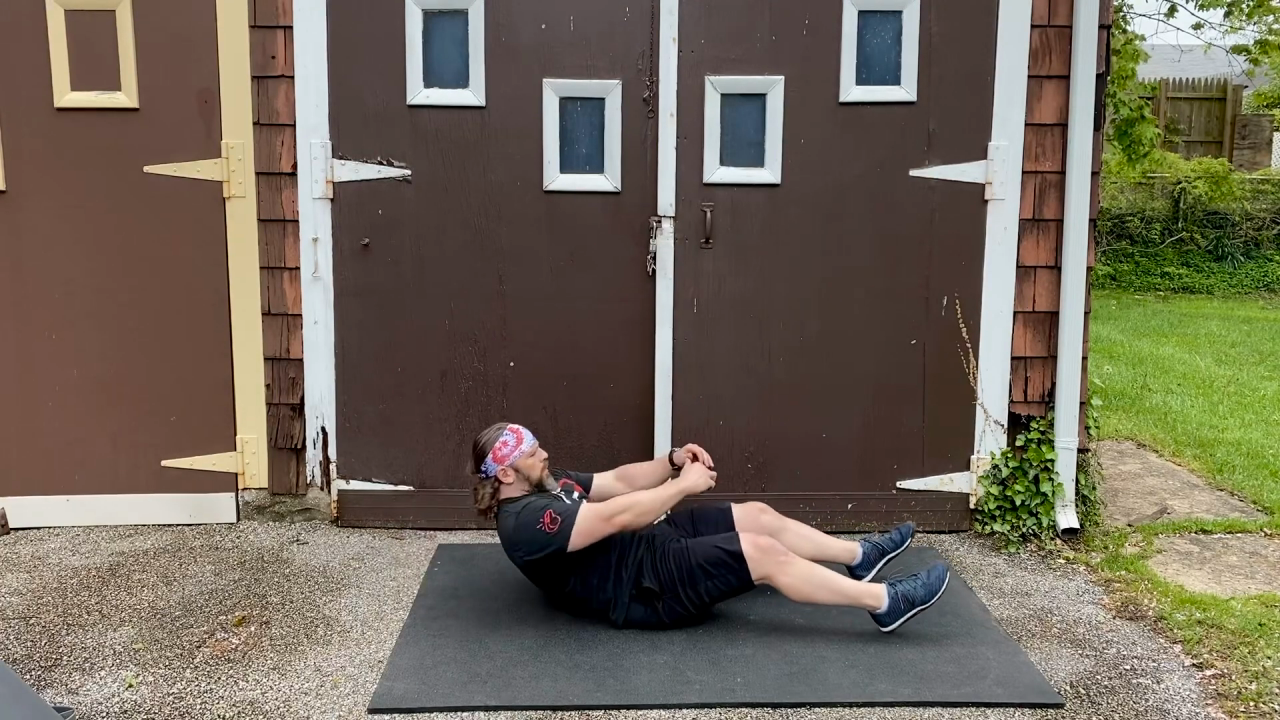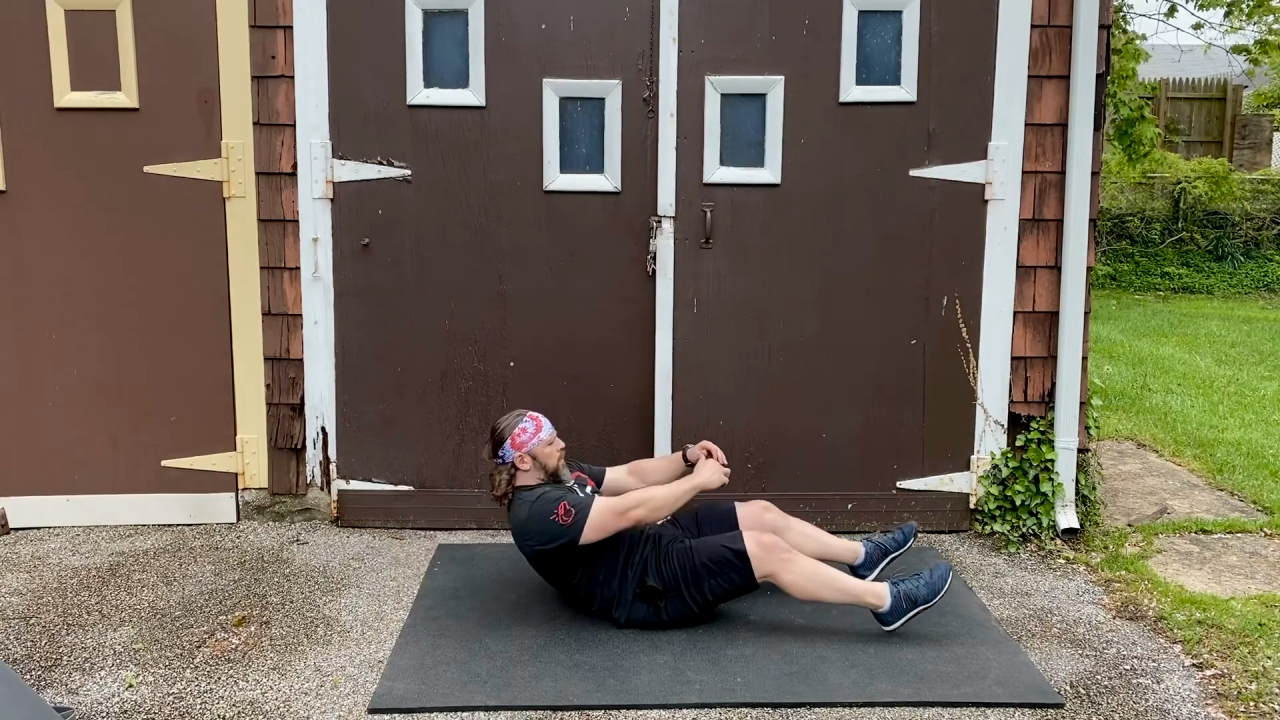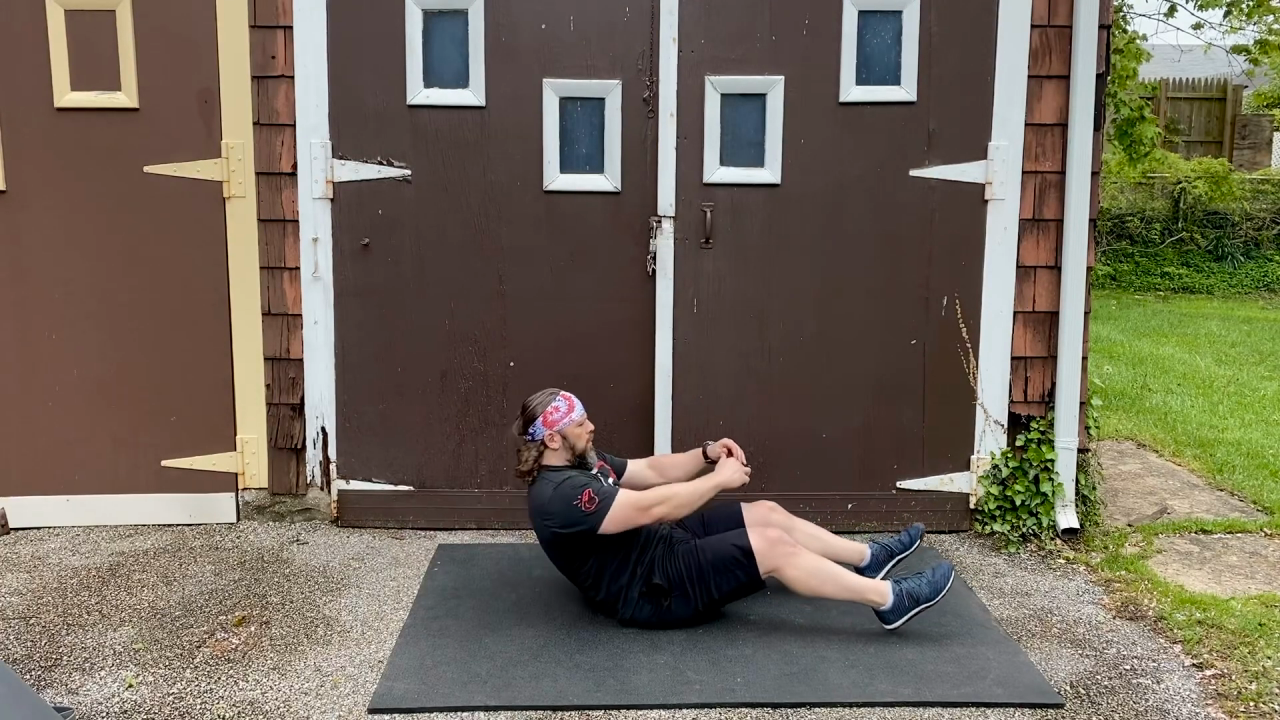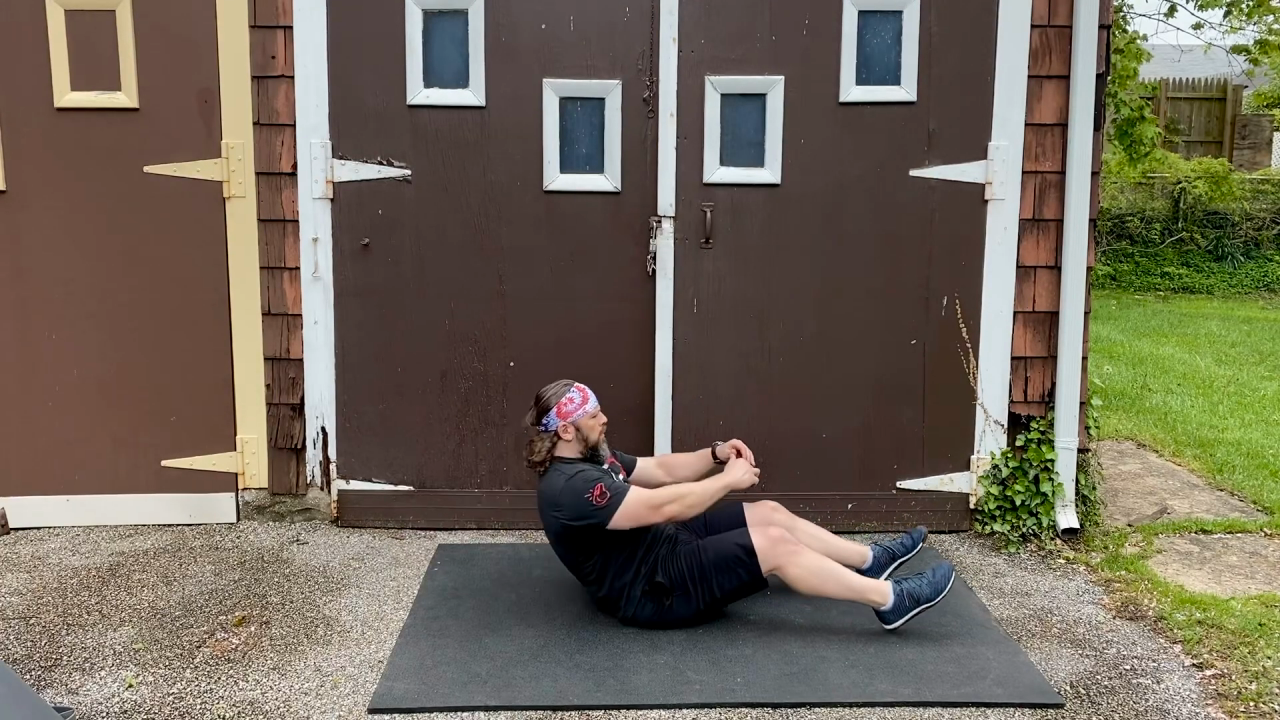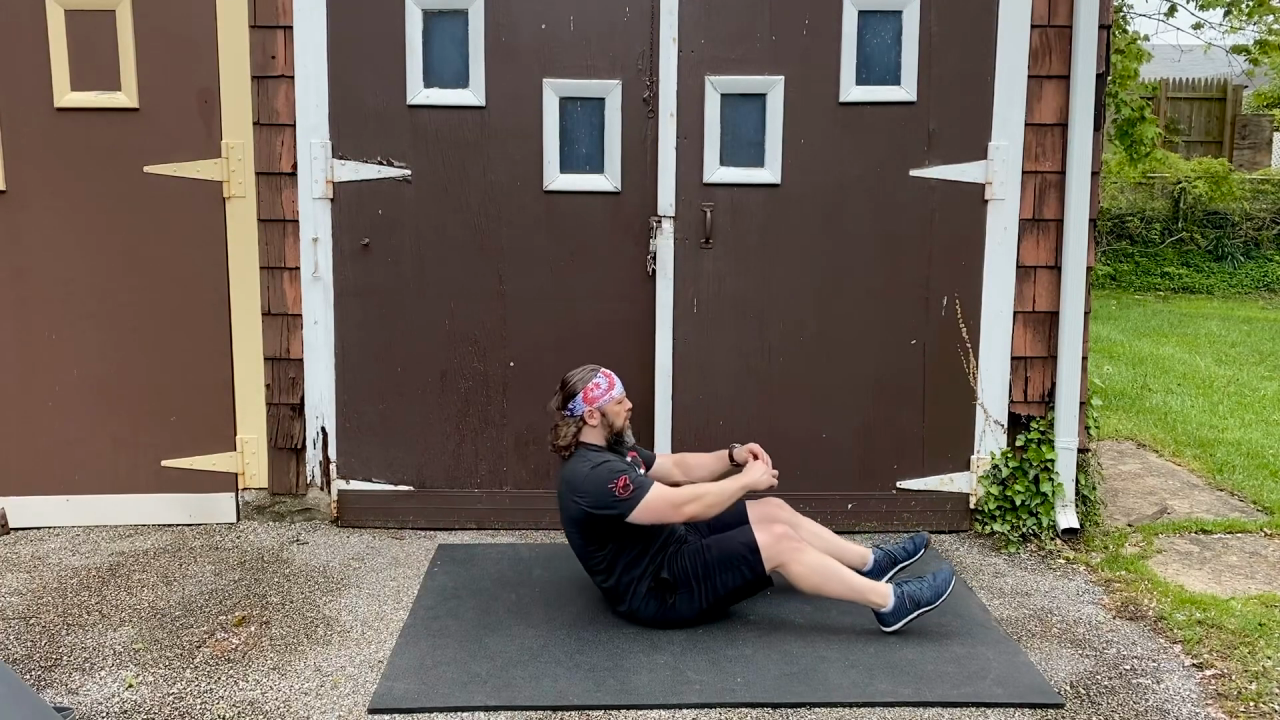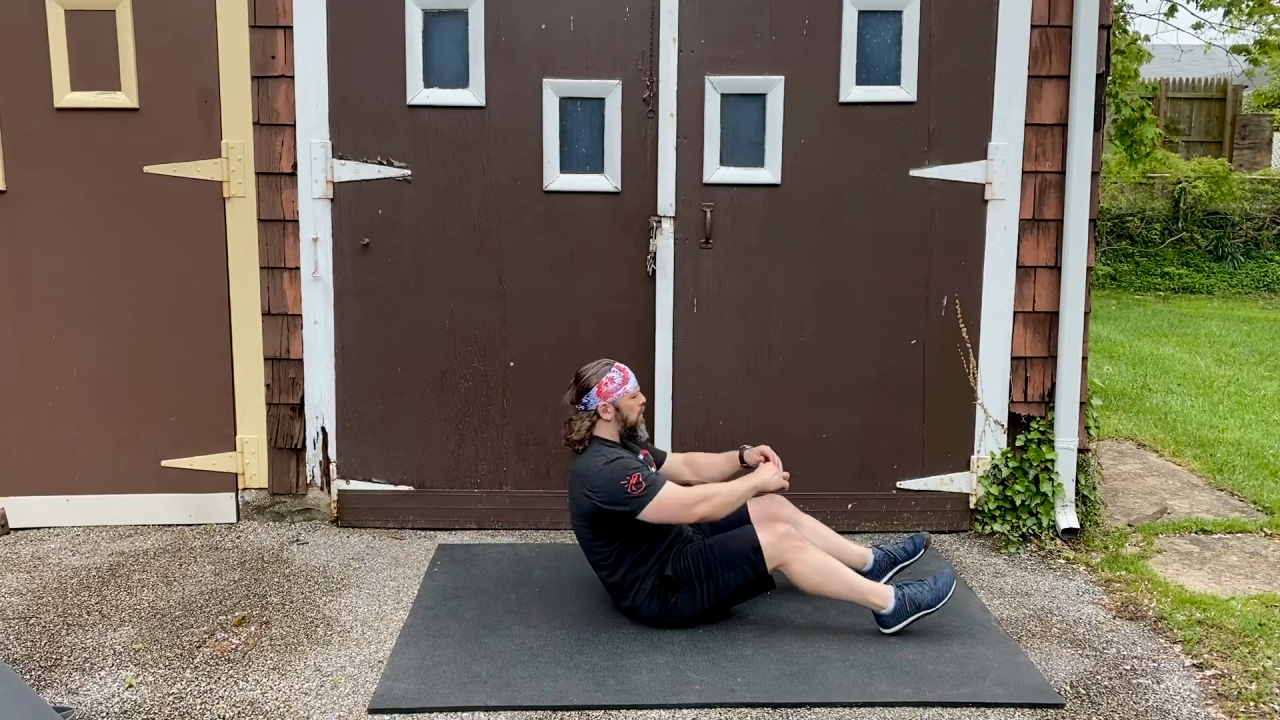
dt=0.1s
person 1, frame 1
left shoulder: (544, 484)
right shoulder: (525, 522)
left elbow: (620, 481)
right elbow: (618, 516)
left wrist: (673, 461)
right wrist: (684, 485)
left hip: (647, 547)
right hip: (642, 589)
left knee: (757, 515)
right knee: (763, 552)
left ankle: (860, 558)
right ankle: (884, 603)
person 1, frame 2
left shoulder: (558, 477)
right shoulder: (538, 513)
left elbow: (633, 476)
right elbow: (632, 511)
left wrist: (686, 457)
right wrist: (698, 481)
left hip: (656, 544)
right hip: (648, 589)
left knee: (762, 513)
right knee: (768, 549)
left ankle: (862, 557)
right ankle: (886, 602)
person 1, frame 3
left shoulder: (580, 463)
right shoulder: (558, 495)
left elbow: (652, 471)
right elbow: (652, 508)
left wrist: (706, 454)
right wrist: (718, 479)
left hip: (660, 547)
right hip: (649, 591)
left knee: (766, 512)
right knee: (771, 544)
left ankle: (870, 559)
right ankle: (888, 600)
person 1, frame 4
left shoulder: (590, 459)
right shoulder: (569, 488)
left elbow: (661, 470)
right elbow: (663, 506)
left wrist: (715, 454)
right wrist: (728, 479)
left hip: (666, 545)
right hip: (653, 591)
left knee: (769, 512)
right knee: (774, 542)
left ankle: (870, 560)
right ankle: (888, 600)
person 1, frame 5
left shoulder: (608, 450)
right shoulder: (592, 475)
left elbow: (677, 469)
right elbow: (683, 506)
left wrist: (733, 456)
right wrist: (745, 481)
left hip: (668, 549)
right hip: (656, 592)
left knee: (771, 511)
right knee: (778, 540)
left ankle: (872, 562)
right ankle: (890, 603)
person 1, frame 6
left shoulder: (620, 446)
right shoulder: (604, 471)
left elbow: (687, 468)
right elbow: (694, 506)
left wrist: (743, 457)
right wrist: (756, 482)
left hip: (675, 549)
right hip: (661, 591)
left knee: (775, 509)
right knee: (781, 540)
left ankle: (871, 562)
right ankle: (890, 605)
